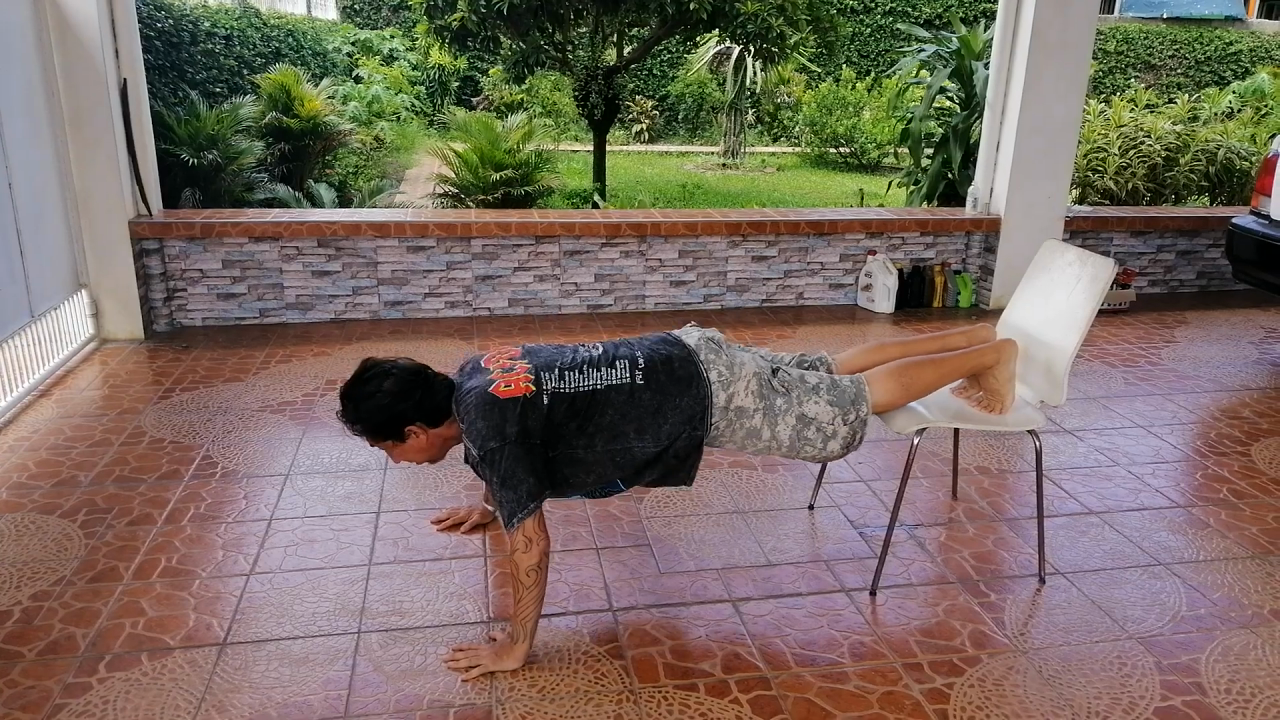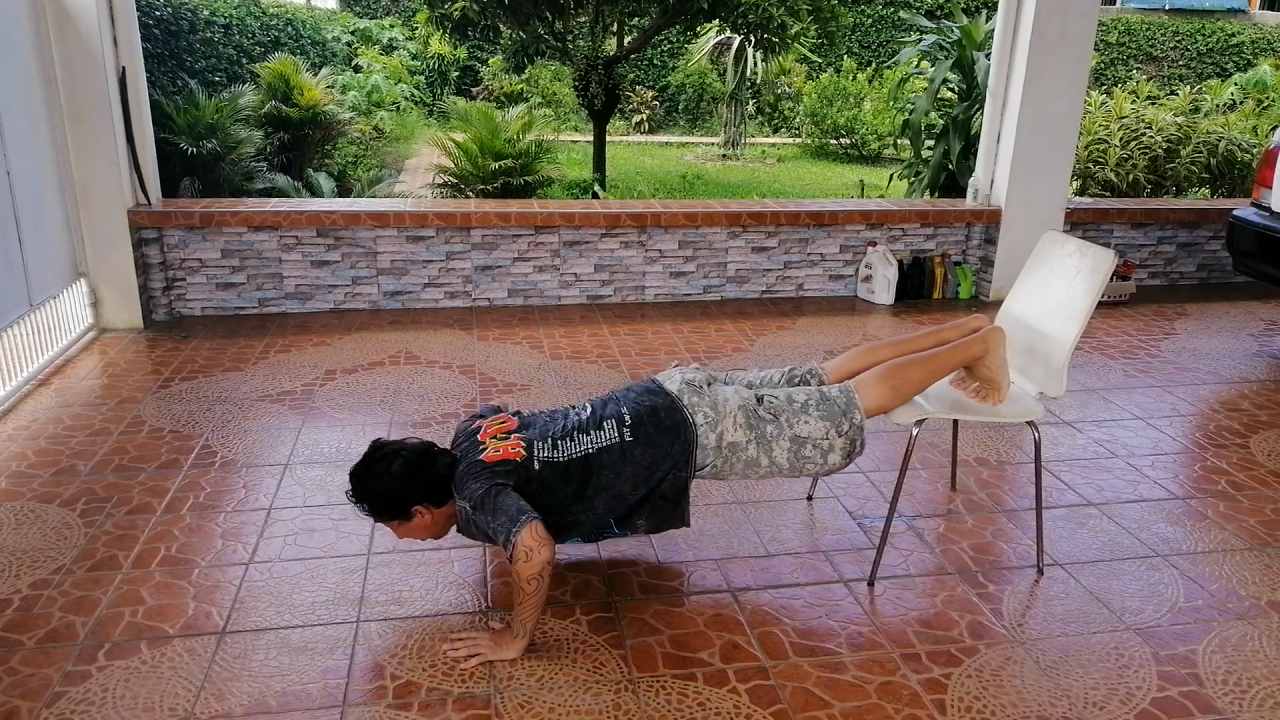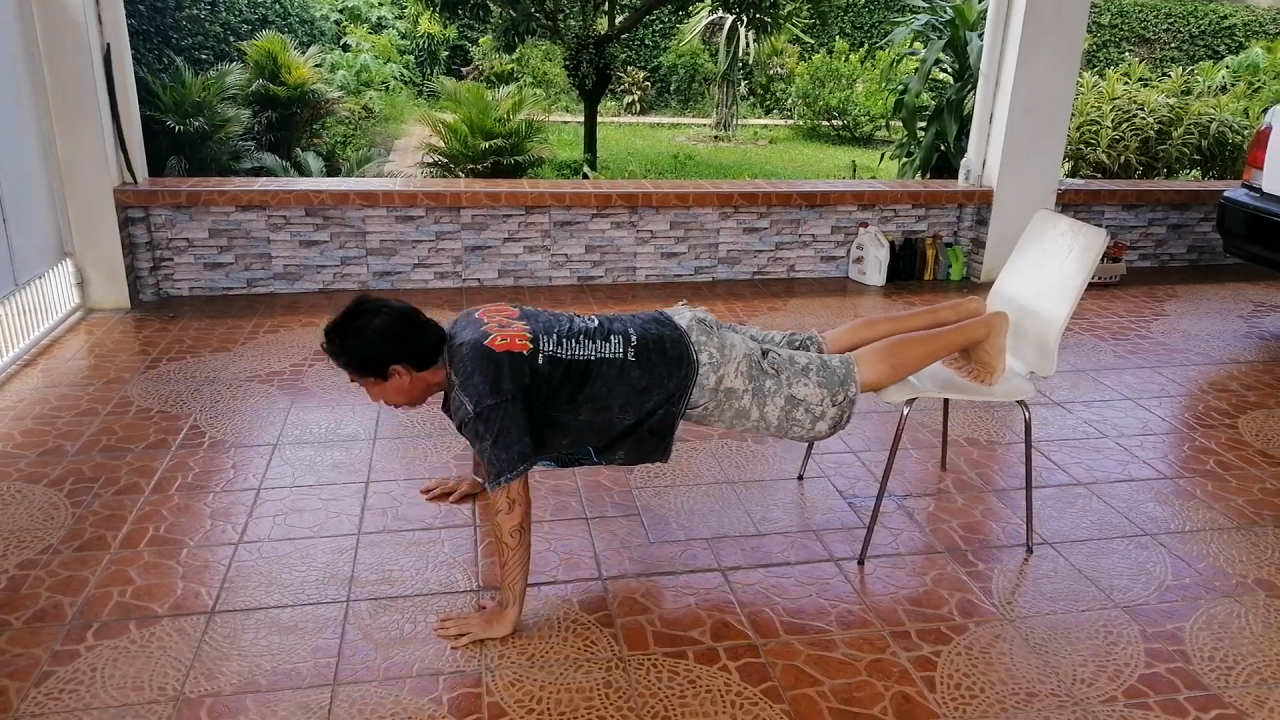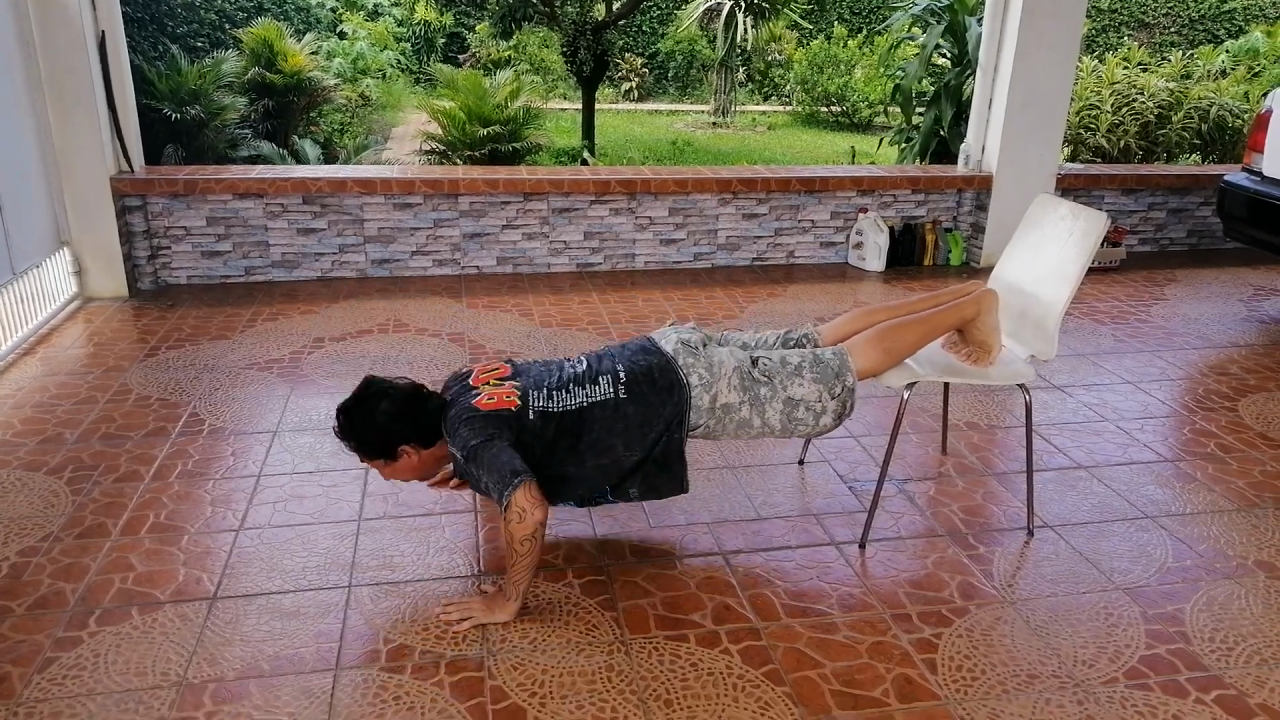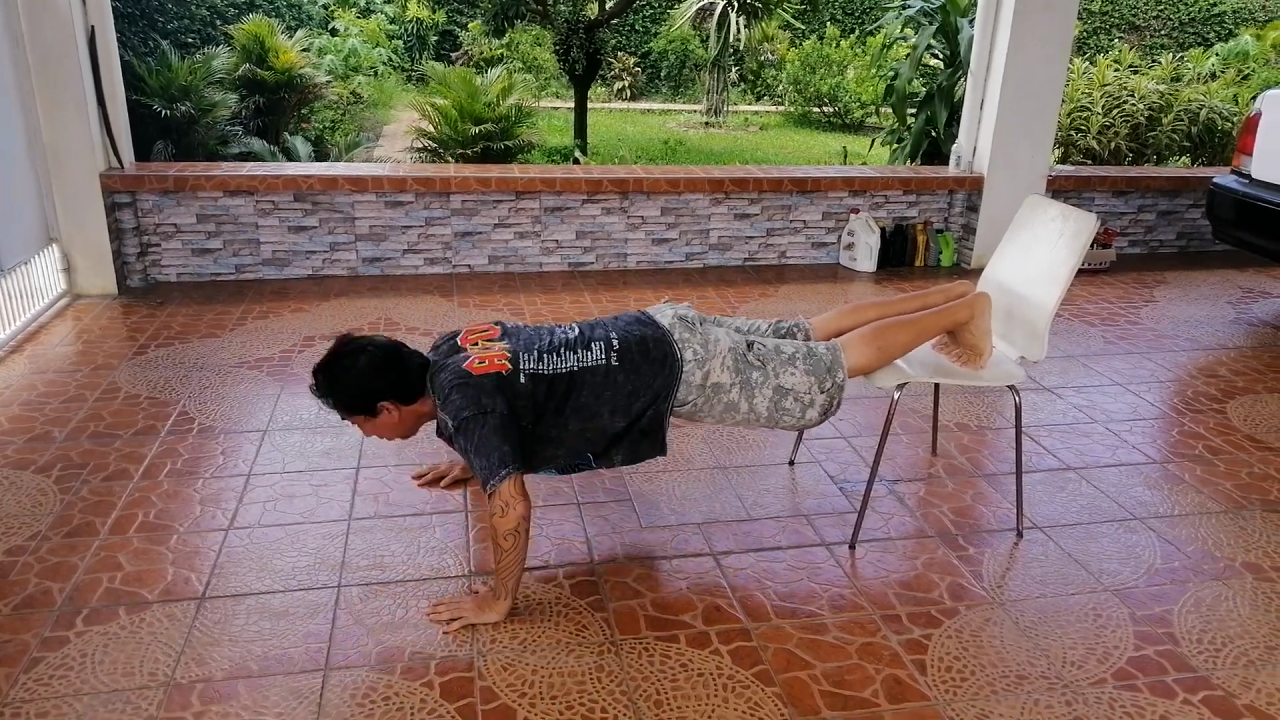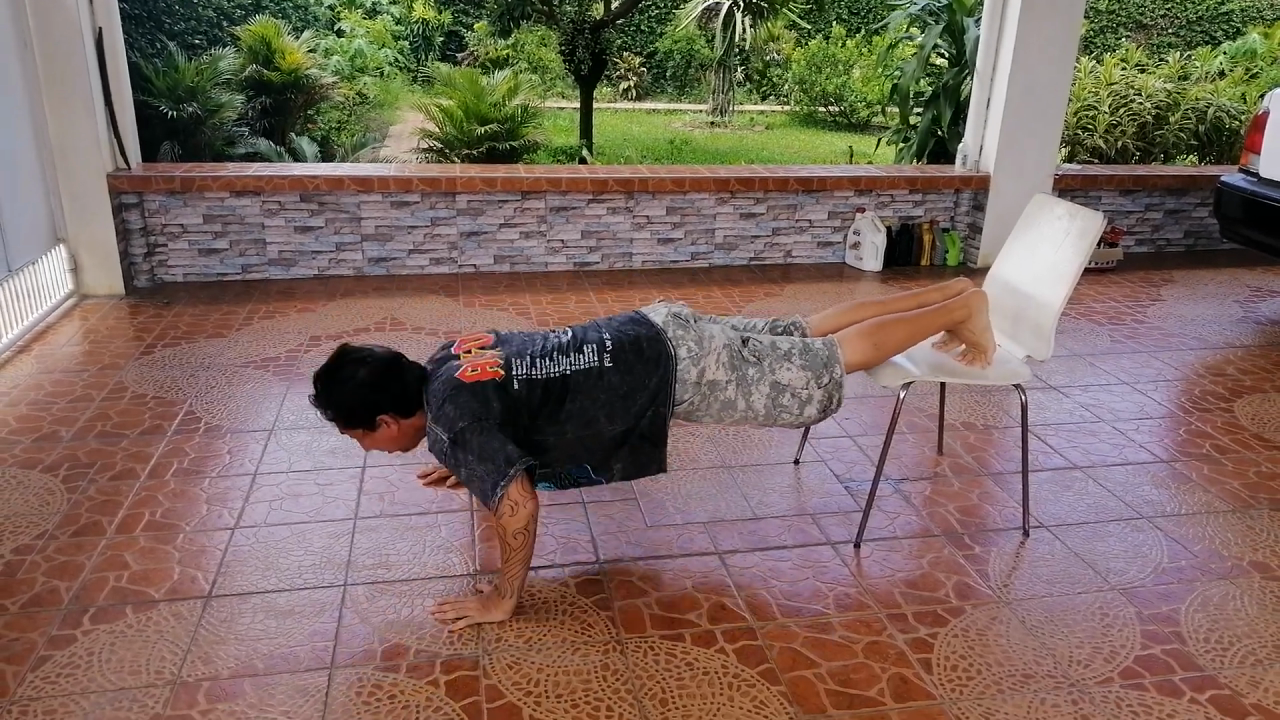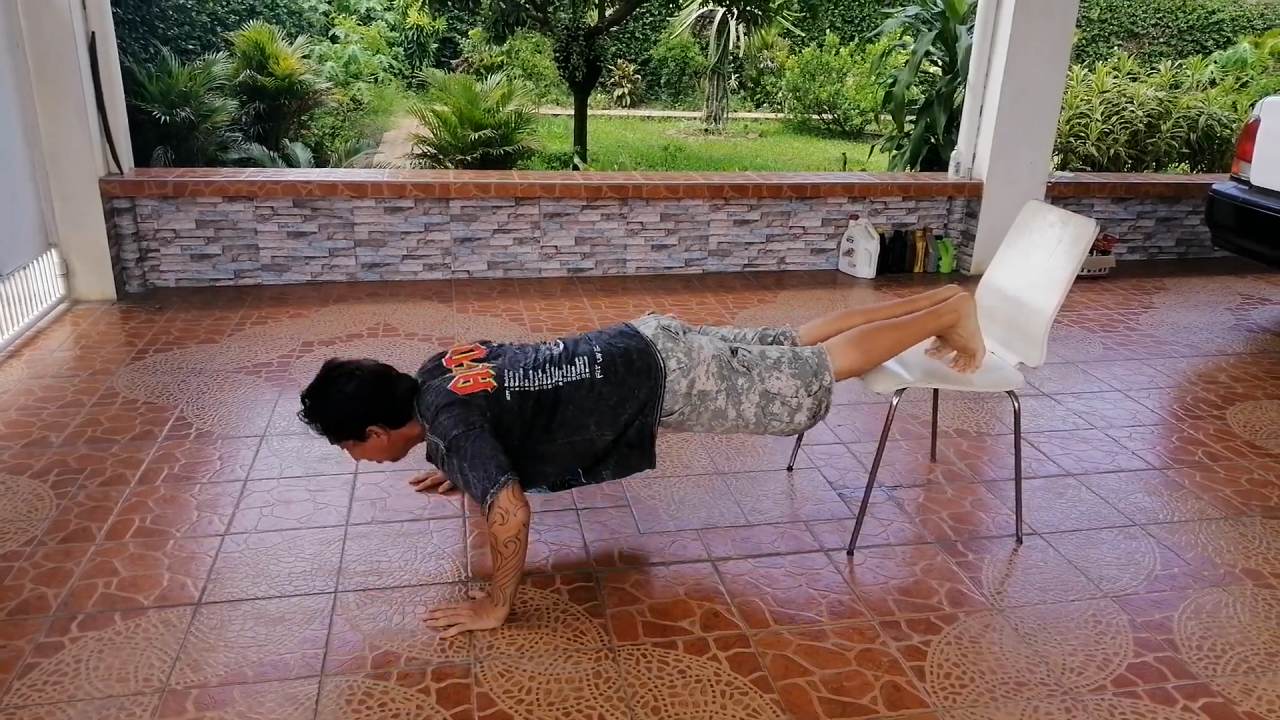
dt=0.5s
person 1, frame 1
left shoulder: (486, 422)
right shoulder: (469, 378)
left elbow: (531, 539)
left wrist: (515, 644)
right wrist: (490, 501)
left hip: (707, 395)
right hip: (690, 357)
left knee: (856, 403)
right knee: (833, 373)
left ankle: (991, 356)
right ankle: (973, 335)
person 1, frame 2
left shoulder: (477, 491)
right shoulder: (468, 439)
left elbow: (536, 549)
left wrist: (515, 634)
left hip: (692, 432)
right hip: (676, 395)
left knee: (850, 412)
right knee: (825, 382)
left ankle: (980, 343)
right ankle: (963, 326)
person 1, frame 3
left shoulder: (475, 376)
right shoulder: (461, 334)
left elbow: (514, 504)
left wrist: (505, 610)
right wrist: (479, 469)
left hip: (694, 373)
right hip: (678, 338)
left knee: (844, 383)
right knee: (824, 350)
left ankle: (980, 329)
right ankle: (961, 310)
person 1, frame 4
left shoulder: (473, 437)
right shoulder: (460, 388)
left elbow: (528, 510)
left wrist: (507, 599)
right wrist: (473, 464)
left hip: (684, 392)
right hip: (669, 355)
left knee: (841, 373)
right knee: (818, 346)
left ankle: (972, 306)
right ankle: (959, 292)
person 1, frame 5
left shoulder: (459, 404)
right shoulder: (446, 353)
left elbow: (511, 502)
left wrist: (499, 597)
right wrist: (474, 457)
left hip: (677, 367)
right hip: (661, 332)
left knee: (832, 368)
right knee: (812, 337)
left ankle: (964, 311)
right ankle: (951, 295)
person 1, frame 6
left shoulder: (454, 420)
right shoulder: (445, 364)
left elbow: (519, 504)
left wrist: (503, 597)
right wrist: (468, 459)
left hip: (672, 372)
right hip: (658, 332)
left knee: (835, 360)
right knee: (810, 335)
left ankle: (962, 307)
right ankle: (947, 293)
person 1, frame 7
left shoulder: (447, 427)
right shoulder: (434, 374)
left elbow: (511, 512)
left wrist: (496, 603)
right wrist: (462, 465)
left hip: (662, 379)
right hip: (647, 345)
left knee: (821, 369)
right knee: (799, 347)
left ankle: (950, 313)
right ankle: (938, 300)
